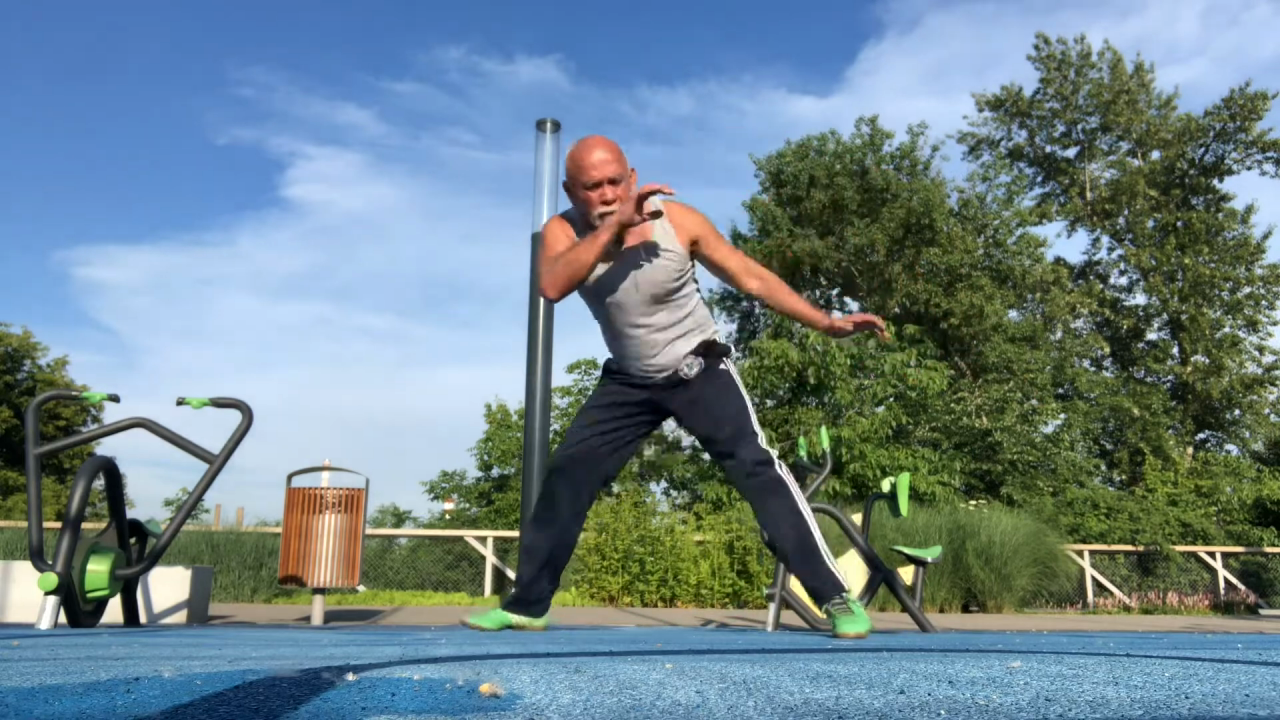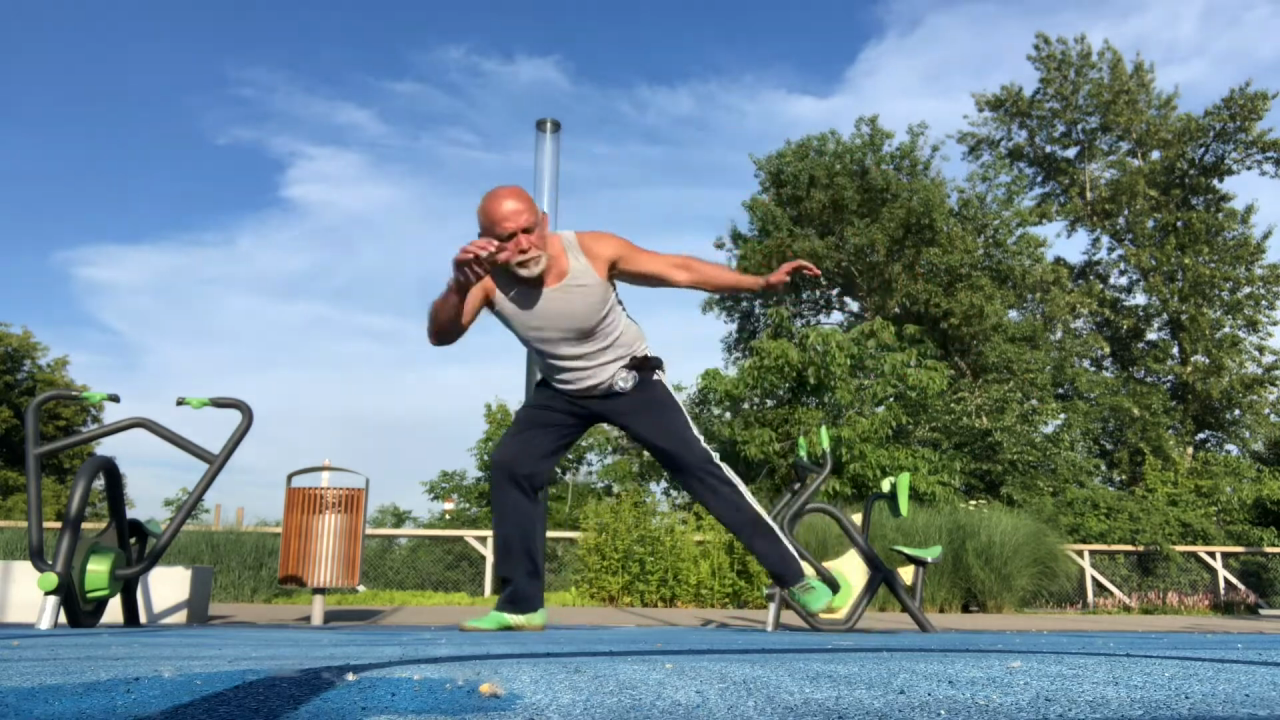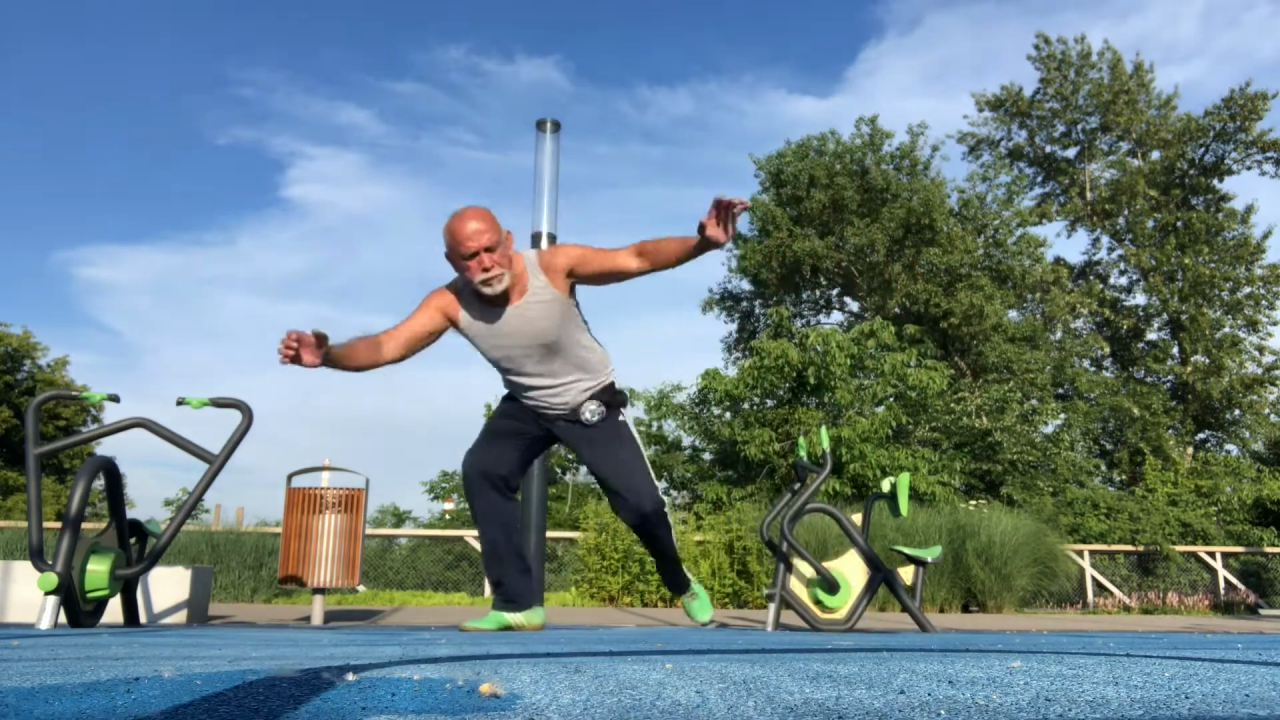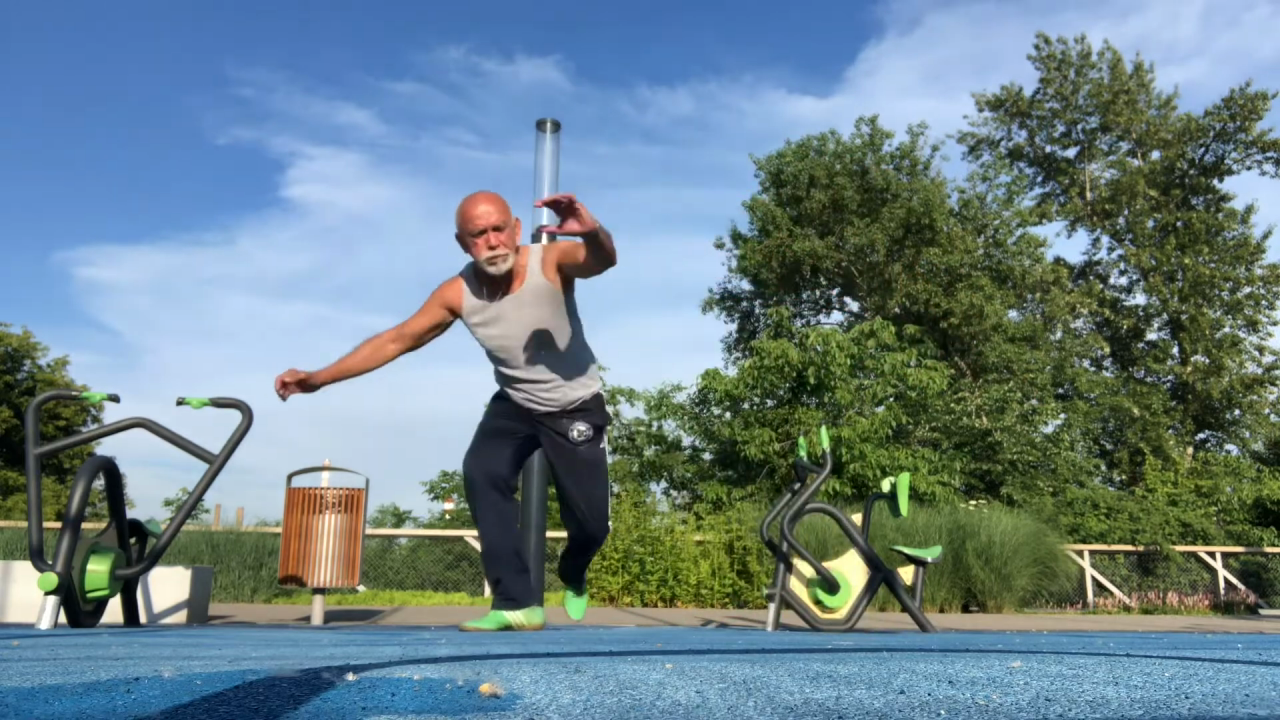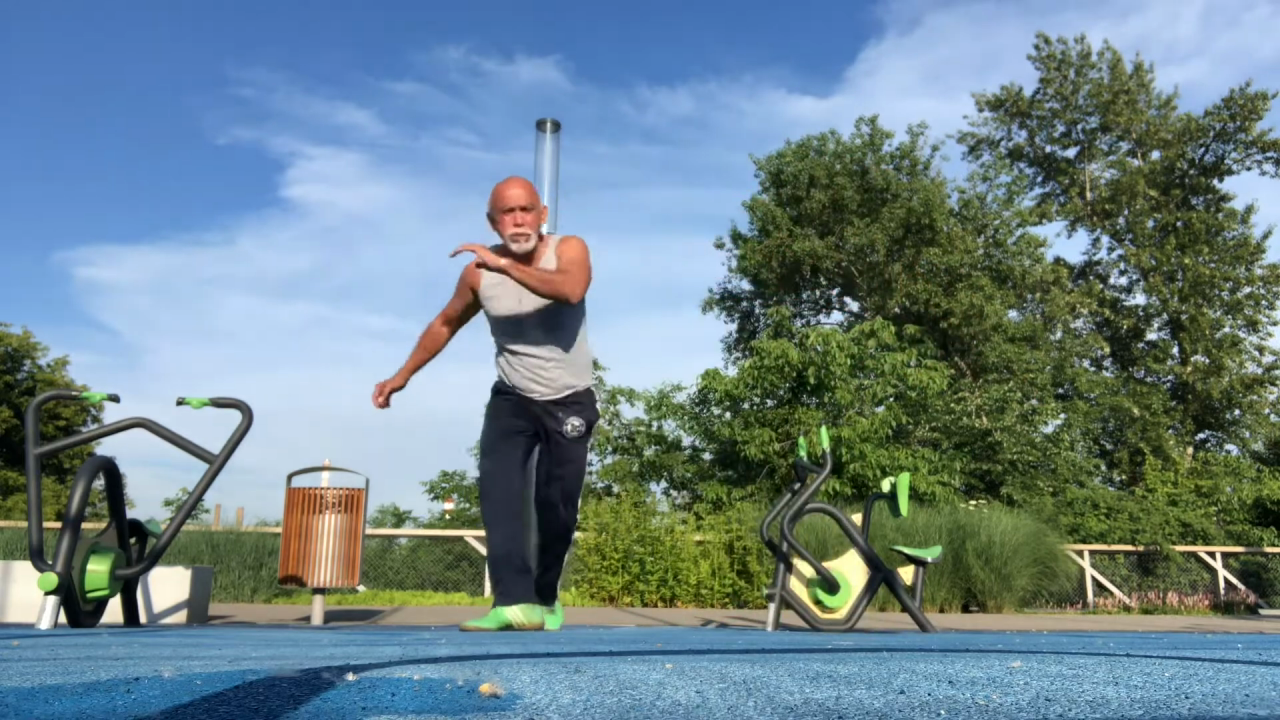
dt=0.2s
person 1, frame 1
left shoulder: (679, 219)
right shoulder: (564, 230)
left elbow: (751, 275)
right elbow: (552, 286)
left wrist: (830, 323)
right wrist: (613, 226)
left hip: (697, 366)
right hip: (629, 380)
left knee: (750, 461)
right knee: (567, 472)
left ankle: (832, 594)
right ankle: (527, 603)
person 1, frame 2
left shoulder: (594, 249)
right shoulder: (484, 275)
left elbow: (678, 270)
right elbow: (441, 335)
left wrist: (762, 283)
right wrist: (460, 281)
left hip: (628, 378)
right hip: (561, 390)
left knee: (694, 463)
right knee: (509, 468)
left ankle: (793, 576)
right ankle: (521, 603)
person 1, frame 3
left shoulder: (552, 265)
right shoulder: (451, 301)
left elbow: (636, 258)
right elbow: (386, 347)
left wrist: (702, 243)
right wrist: (326, 352)
left hip: (592, 400)
right hip: (525, 406)
left knee: (640, 502)
right knee: (483, 474)
left ankle: (680, 584)
right ankle: (519, 603)
person 1, frame 4
left shoulder: (550, 261)
right shoulder: (457, 292)
left elbow: (601, 259)
right elbow: (395, 340)
left wrist: (591, 232)
right wrist: (317, 379)
left hip: (576, 408)
right hip: (515, 406)
left knee: (591, 523)
right knee: (484, 476)
left ankle: (572, 577)
right ankle: (517, 602)
person 1, frame 5
left shoulder: (567, 249)
right shoulder: (479, 273)
left elbow: (571, 292)
right elbow: (445, 324)
left wrist: (504, 264)
right wrist: (402, 377)
left hip: (571, 402)
right hip: (513, 398)
left knee: (558, 512)
right knee: (497, 480)
left ankle: (544, 594)
right ankle: (516, 600)
